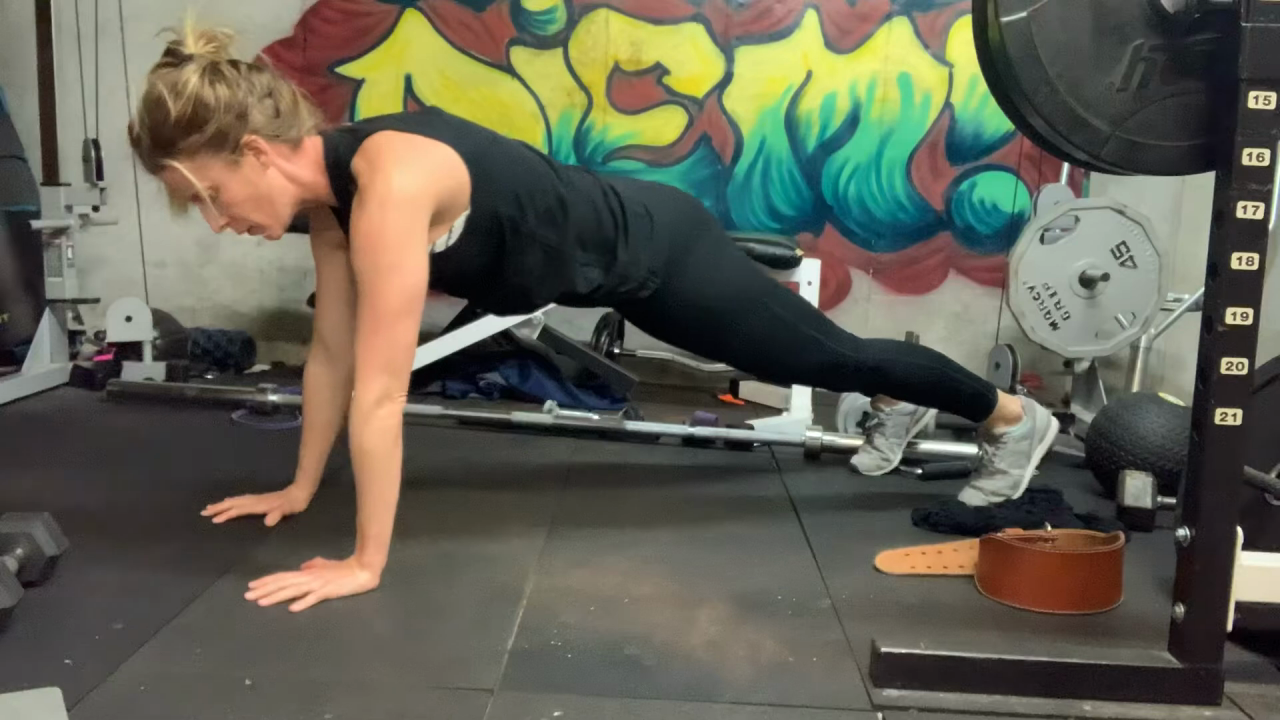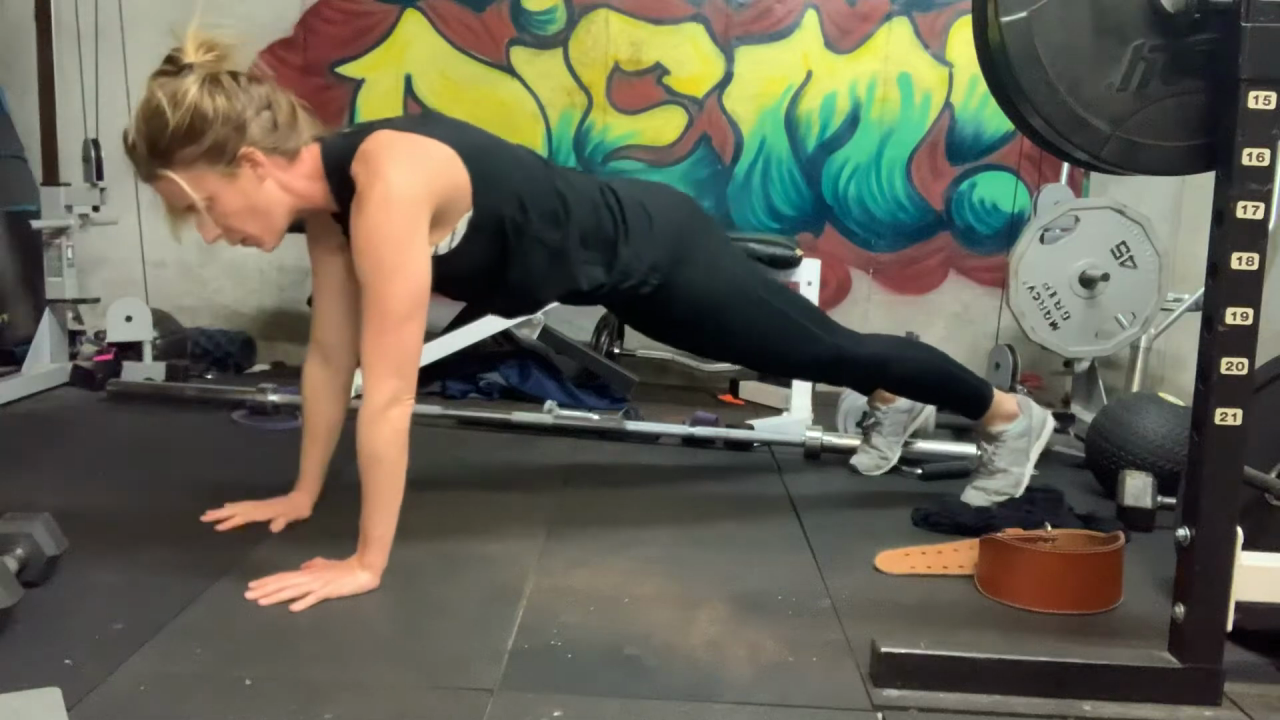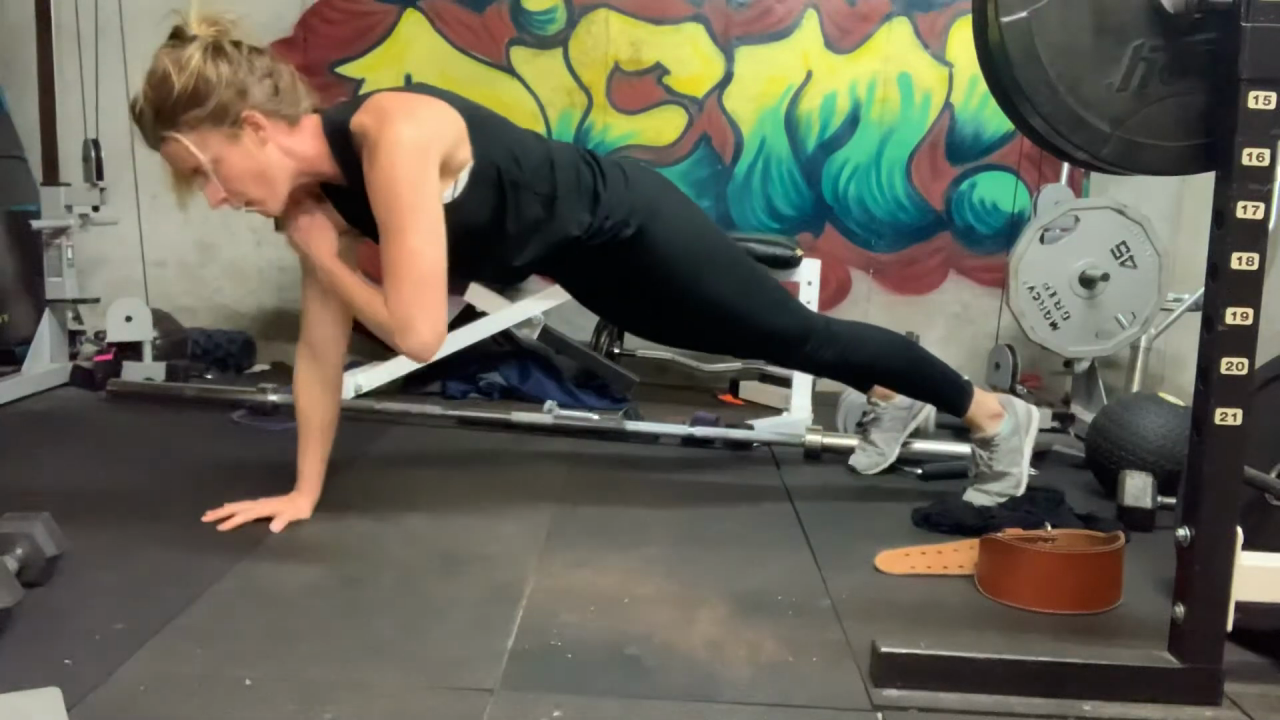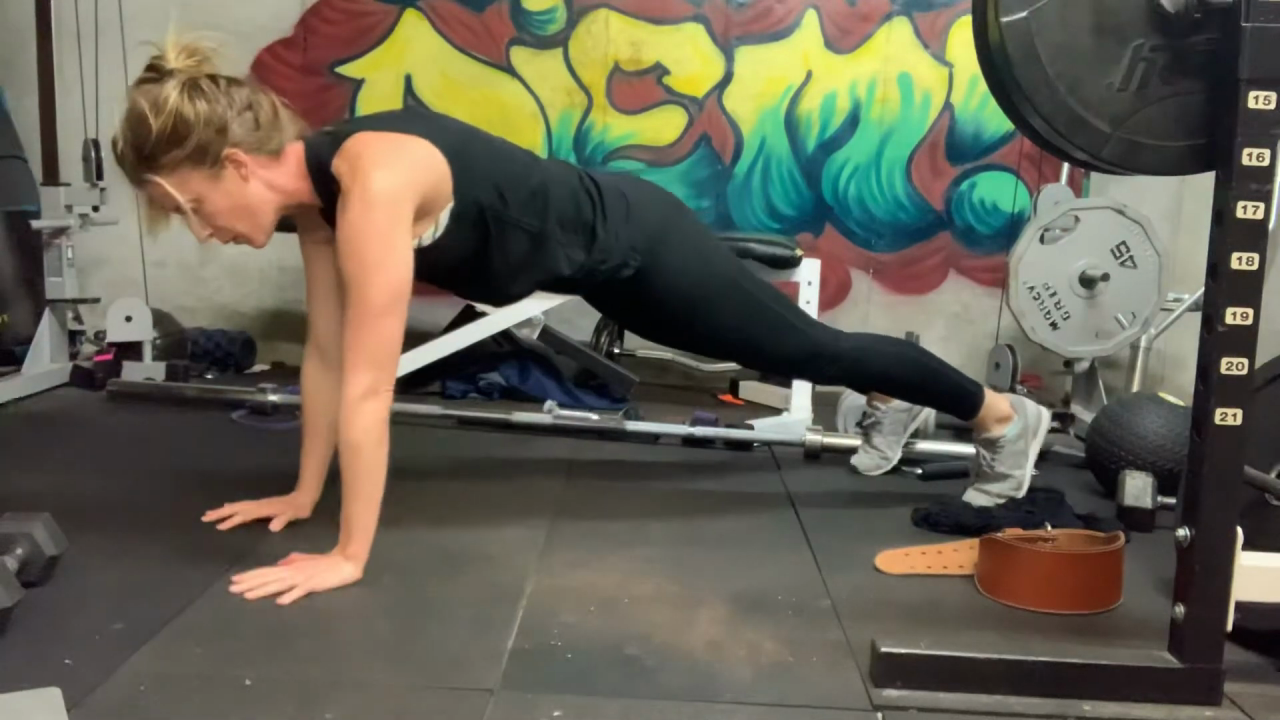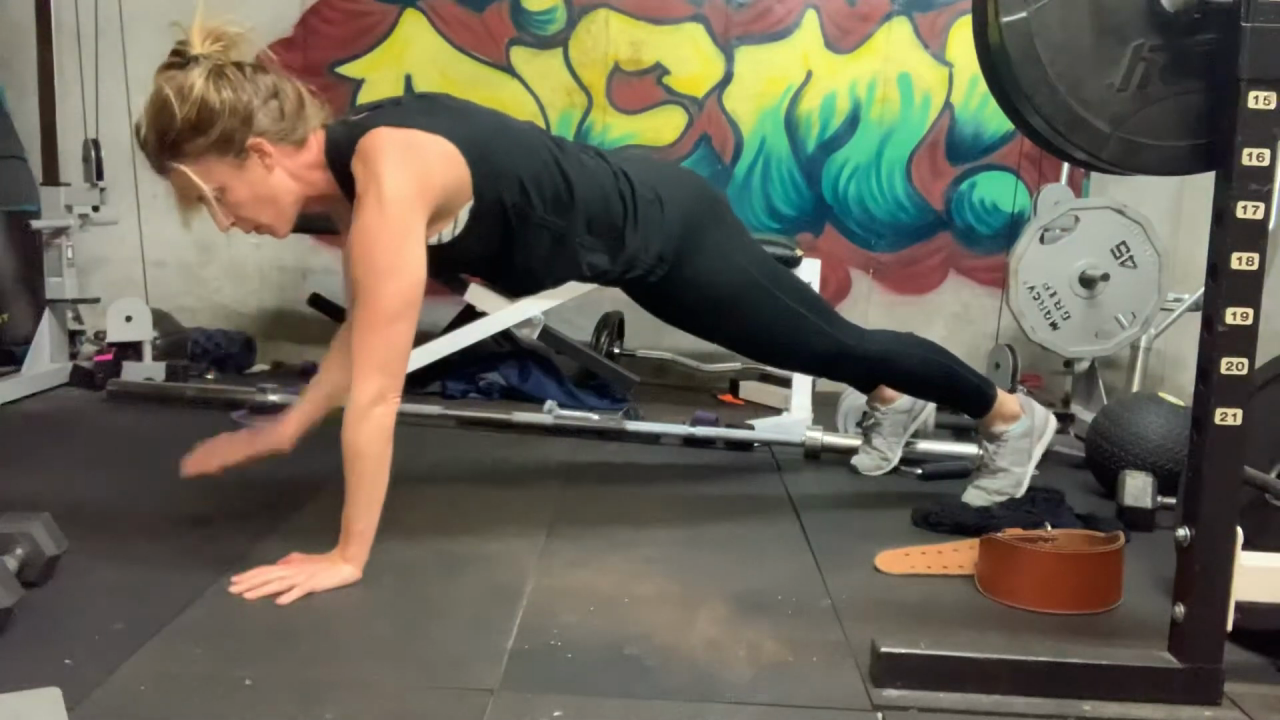
dt=1s
person 1, frame 1
left shoulder: (389, 179)
right shoulder: (330, 186)
left elbow: (380, 393)
right elbow: (333, 351)
left wrist: (365, 563)
right wrist: (300, 489)
left hip: (656, 251)
right hip: (617, 251)
left knee: (823, 356)
right knee: (808, 357)
left ankle: (1014, 419)
right ankle: (898, 405)
person 1, frame 2
left shoulder: (387, 180)
right shoulder: (326, 190)
left elbow: (388, 394)
right elbow: (331, 356)
left wrist: (366, 562)
right wrist: (301, 494)
left hip: (654, 250)
right hip: (614, 257)
left knee: (824, 350)
right knee: (804, 354)
left ankle: (1012, 416)
right ankle: (895, 401)
person 1, frame 3
left shoulder: (392, 134)
right shoulder: (313, 179)
left elbow: (418, 329)
right elbow: (321, 343)
left wrist: (322, 261)
right wrist: (304, 491)
left hip: (627, 221)
right hip: (578, 258)
left knee: (799, 336)
right knee: (754, 343)
left ankle: (996, 416)
right ankle: (888, 402)
person 1, frame 4
left shoulder: (372, 180)
right shoulder: (314, 190)
left elbow: (367, 388)
right elbow: (325, 353)
left wrist: (348, 556)
right wrist: (302, 494)
left hip: (634, 243)
right hip: (596, 255)
left knee: (806, 350)
right knee: (787, 347)
left ankle: (1004, 416)
right ankle: (893, 405)
person 1, frame 5
left shoulder: (388, 173)
right shoulder: (341, 161)
left elbow: (378, 392)
right elbow: (367, 335)
left wrist: (348, 558)
right wrist: (287, 427)
left hip: (665, 230)
right hip: (630, 222)
left knee: (825, 345)
right knee: (807, 343)
left ankle: (1012, 418)
right ankle: (893, 404)
